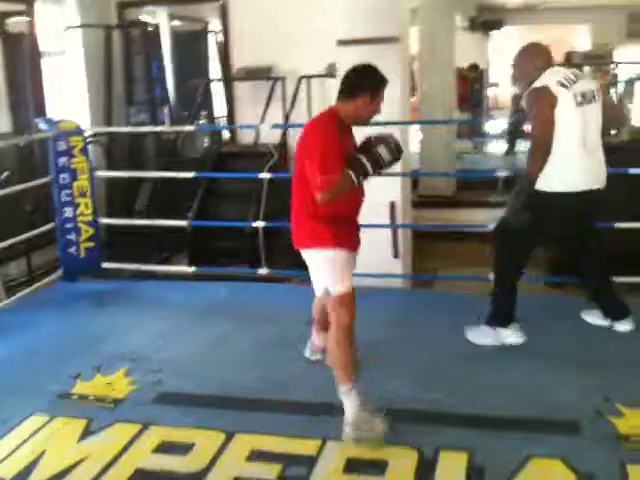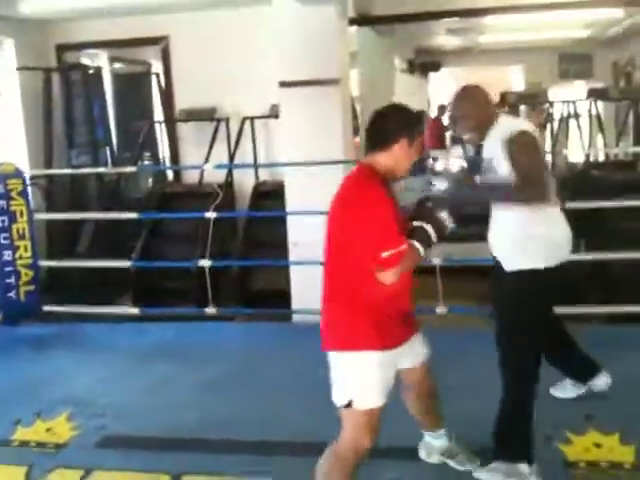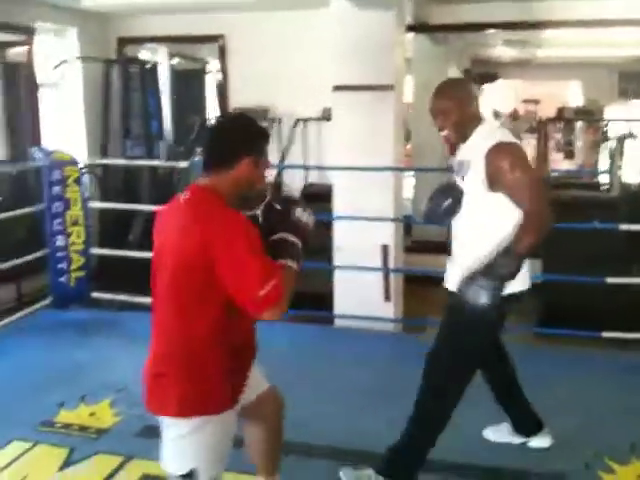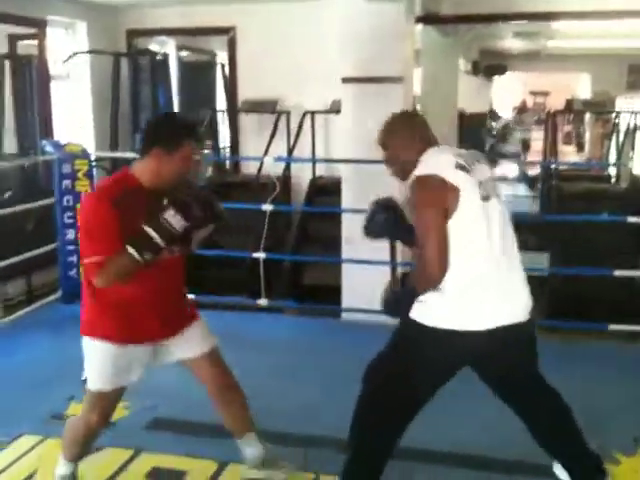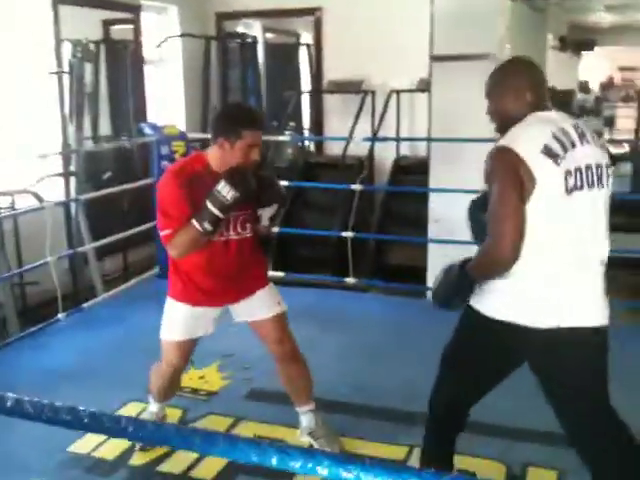
dt=1s
person 1, frame 1
left shoulder: (539, 92)
right shoulder: (587, 81)
left elbow: (541, 146)
right elbow: (616, 117)
left wrist: (523, 190)
left hip: (557, 188)
right hip: (591, 181)
left knee: (508, 241)
right knee: (585, 243)
left ankle: (501, 324)
right ankle: (616, 313)
person 1, frame 2
left shoulder: (516, 137)
right shoulder: (491, 141)
left elbow: (536, 191)
left wrist: (491, 192)
left hip: (536, 255)
right hip: (515, 254)
left knee: (516, 344)
right knee: (534, 324)
right ankle: (588, 373)
person 1, frame 3
left shoulder: (499, 151)
right shoulder: (467, 148)
left elbow: (538, 214)
left wrist: (504, 264)
right wrist: (448, 204)
left hip: (482, 282)
right hip: (470, 277)
left knee: (445, 369)
right knee: (484, 351)
right ankle: (528, 427)
person 1, frame 4
left shoulder: (426, 181)
right shoulder: (474, 167)
left elbow: (433, 269)
left wrist: (403, 290)
right wrist: (401, 229)
left hip: (451, 318)
right hip: (509, 310)
left knee: (382, 392)
right knee: (529, 390)
person 1, frame 5
left shoulder: (510, 154)
right shoulder: (591, 142)
left elbow: (504, 250)
left wrist: (465, 272)
left hip: (512, 309)
right hip: (581, 310)
left knee: (453, 390)
right knee: (594, 418)
person 2, frame 1
left shoulder: (342, 127)
right shoulder: (322, 131)
right elbow: (324, 192)
left wrist: (367, 157)
right wrist: (364, 166)
left hip: (341, 228)
right hip: (320, 233)
left knee: (330, 296)
right knee: (343, 314)
left ankle: (317, 344)
right ankle: (354, 412)
person 2, frame 2
left shoulder: (372, 185)
right shoulder: (365, 195)
right elbow: (390, 271)
left wrist: (418, 221)
right wrist: (425, 233)
left hip: (391, 320)
right hip: (358, 332)
left knee: (420, 382)
right knee: (358, 439)
left ankle: (436, 443)
person 2, frame 3
left shoulder: (177, 209)
right shoulder: (225, 222)
right elbow: (272, 305)
left wrist: (263, 239)
right wrist: (287, 244)
left hip: (222, 362)
right hip: (195, 383)
left knee: (270, 409)
person 2, frame 4
left shoulder: (172, 193)
right shoulder: (102, 201)
right elbow: (103, 277)
left wrist: (198, 225)
right wrist: (156, 235)
left hip: (174, 316)
right hip: (115, 325)
left knee: (222, 383)
right knee: (96, 414)
person 2, frame 5
left shoulder: (248, 175)
right shoulder: (178, 180)
right elbow: (177, 247)
left wrist: (268, 205)
right wrist: (217, 205)
left hip: (247, 280)
right hip: (192, 288)
left knee: (285, 348)
right knee: (172, 362)
left ankle: (311, 424)
right ankle: (154, 413)
